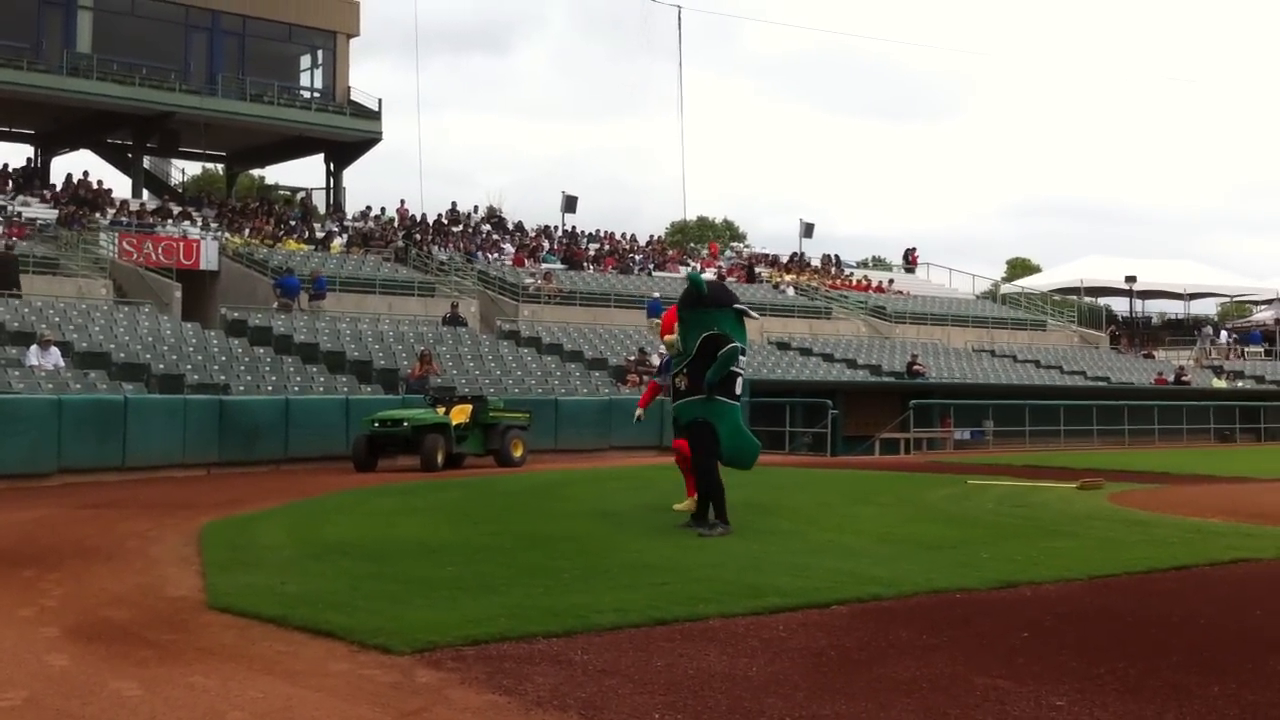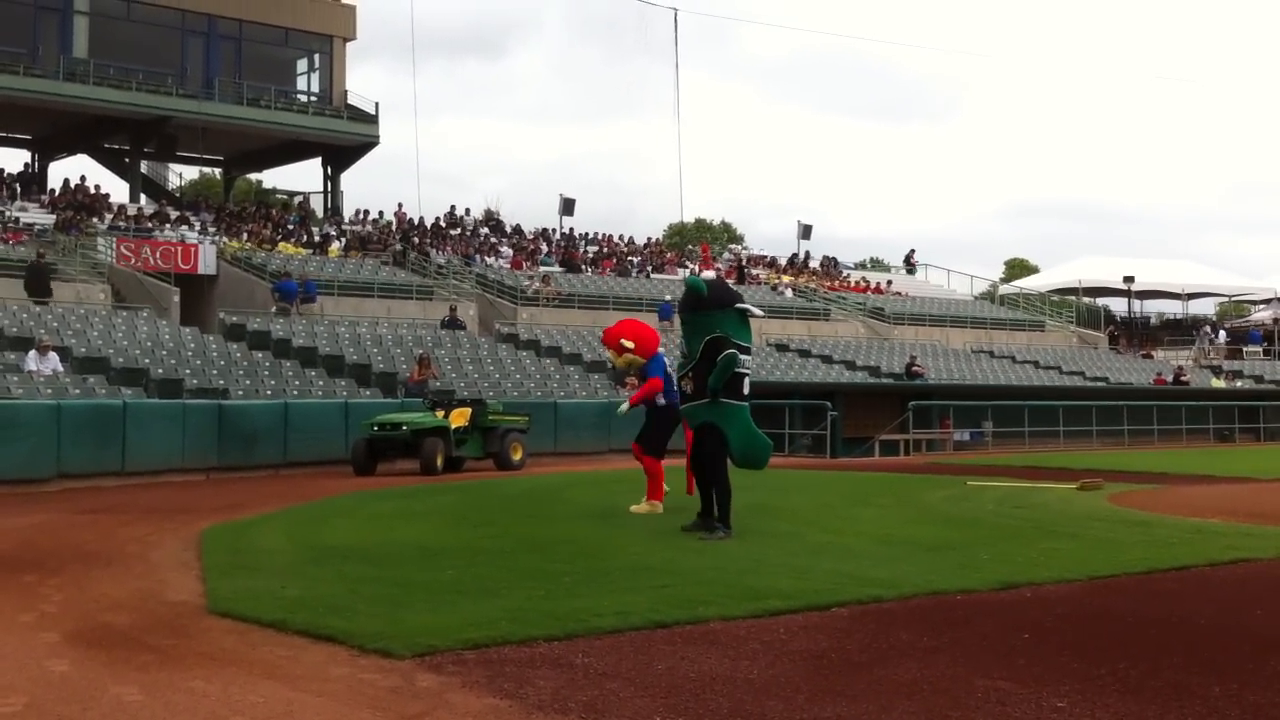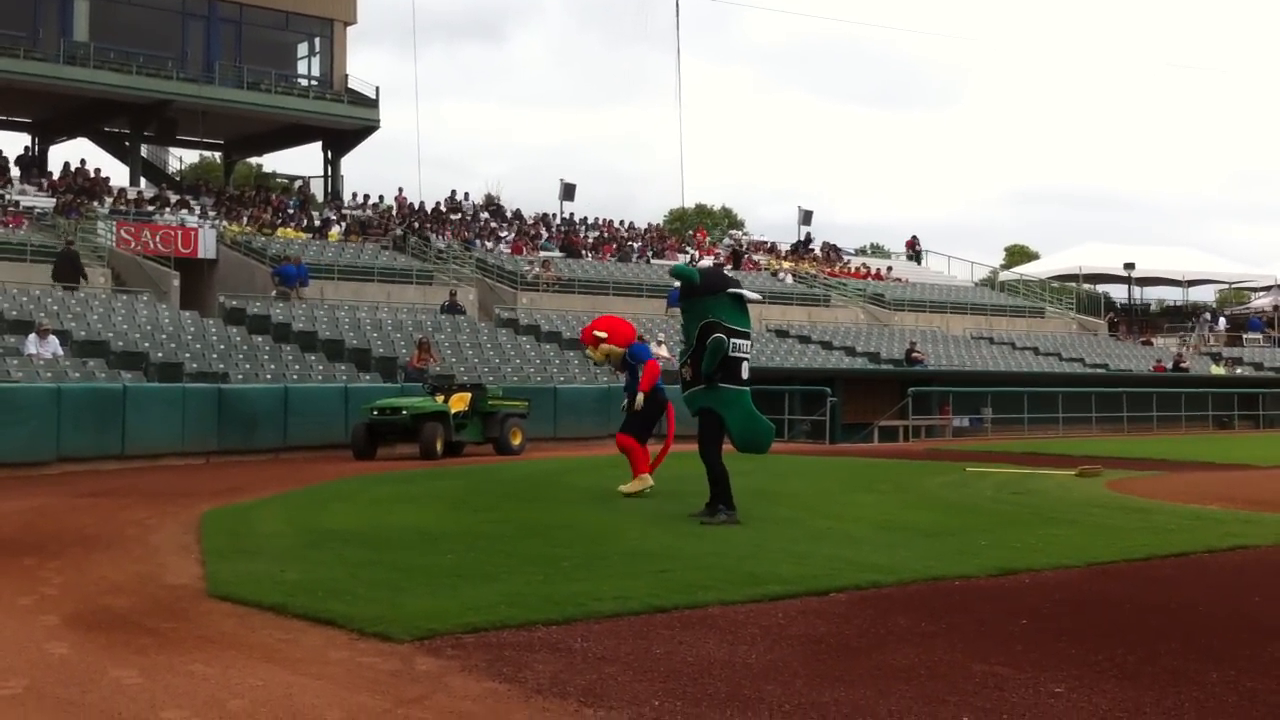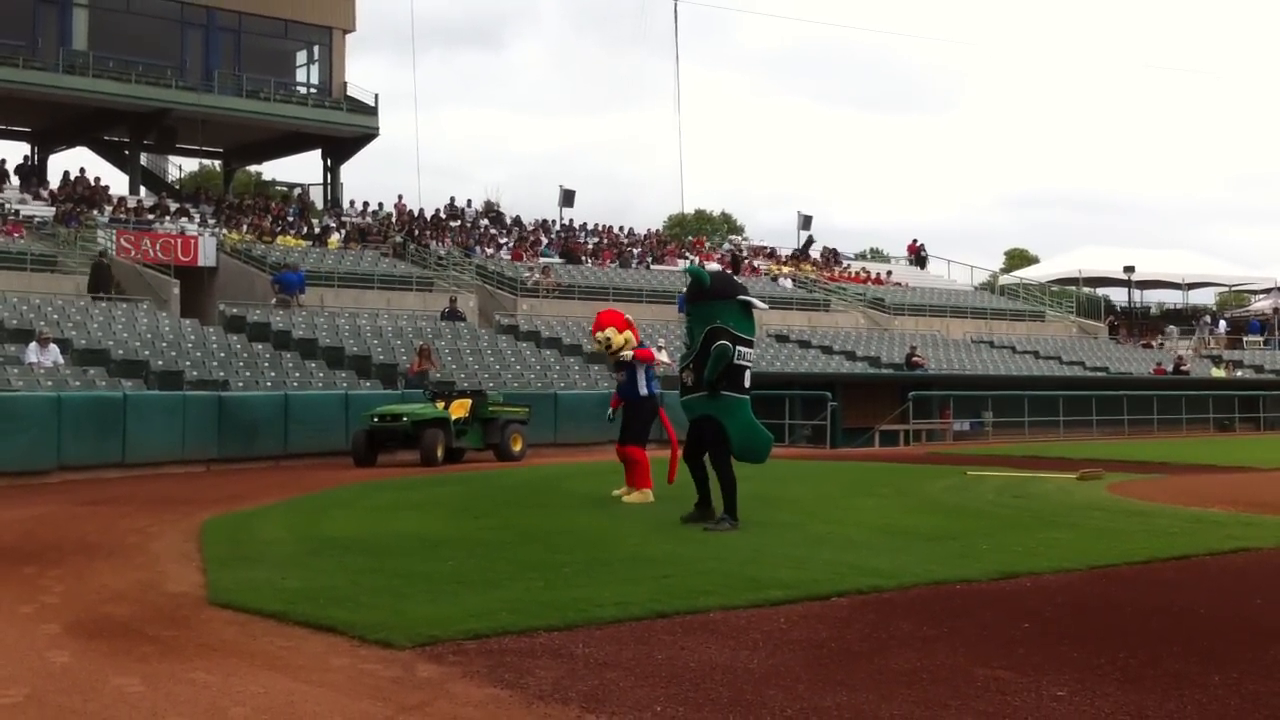
dt=0.5s
person 1, frame 1
left shoulder: (712, 338)
right shoulder: (707, 337)
left elbow: (732, 352)
left wrist: (710, 381)
left hip: (708, 410)
right hip: (700, 411)
left knee: (706, 463)
right knee: (700, 463)
left ankle: (722, 521)
right ankle: (701, 515)
person 1, frame 2
left shoulder: (715, 339)
right shoulder: (712, 336)
left elbow: (730, 357)
left wrist: (712, 386)
left hip: (717, 412)
right hip: (707, 413)
left knee: (715, 468)
right knee: (697, 463)
left ankle: (724, 525)
right ankle: (707, 516)
person 1, frame 3
left shoulder: (711, 324)
right shoulder: (730, 321)
left elbow: (717, 343)
left wrist: (707, 371)
left hip: (717, 396)
right hip: (722, 396)
left knee: (710, 452)
right knee: (709, 452)
left ankle: (728, 508)
right ankle: (715, 504)
person 1, frame 4
left shoulder: (716, 330)
right shoulder: (730, 327)
left elbow: (723, 350)
left wrist: (709, 379)
left hip: (718, 405)
right hip: (709, 405)
left knee: (719, 459)
right knee: (691, 454)
left ankle: (730, 516)
right ankle: (704, 507)
person 2, frame 1
right shoulder: (667, 361)
right elbow: (656, 384)
right wrist: (641, 406)
left knee: (681, 445)
right knee: (682, 457)
left ankle: (695, 487)
right ankle: (694, 496)
person 2, frame 2
left shoulder: (653, 363)
right shoulder: (652, 359)
left elbow: (655, 385)
left wrist: (631, 401)
left hip: (665, 413)
right hip: (660, 411)
left knee: (650, 456)
right knee: (639, 448)
left ankle: (654, 501)
right ankle: (658, 486)
person 2, frame 3
left shoulder: (635, 349)
right shoulder: (627, 354)
left elbow: (653, 366)
left wrist: (641, 392)
right wrist: (629, 397)
left hip: (651, 399)
right hip: (649, 400)
left knee: (624, 437)
right knee: (637, 440)
left ankle: (642, 476)
right ankle: (639, 479)
person 2, frame 4
left shoulder: (636, 352)
right shoulder: (617, 359)
left elbow: (650, 356)
left wrist: (633, 353)
right wrist: (613, 406)
left hip: (644, 405)
right hip: (631, 406)
left knee: (634, 447)
right knee: (622, 448)
left ankle: (645, 490)
right ankle: (631, 486)
